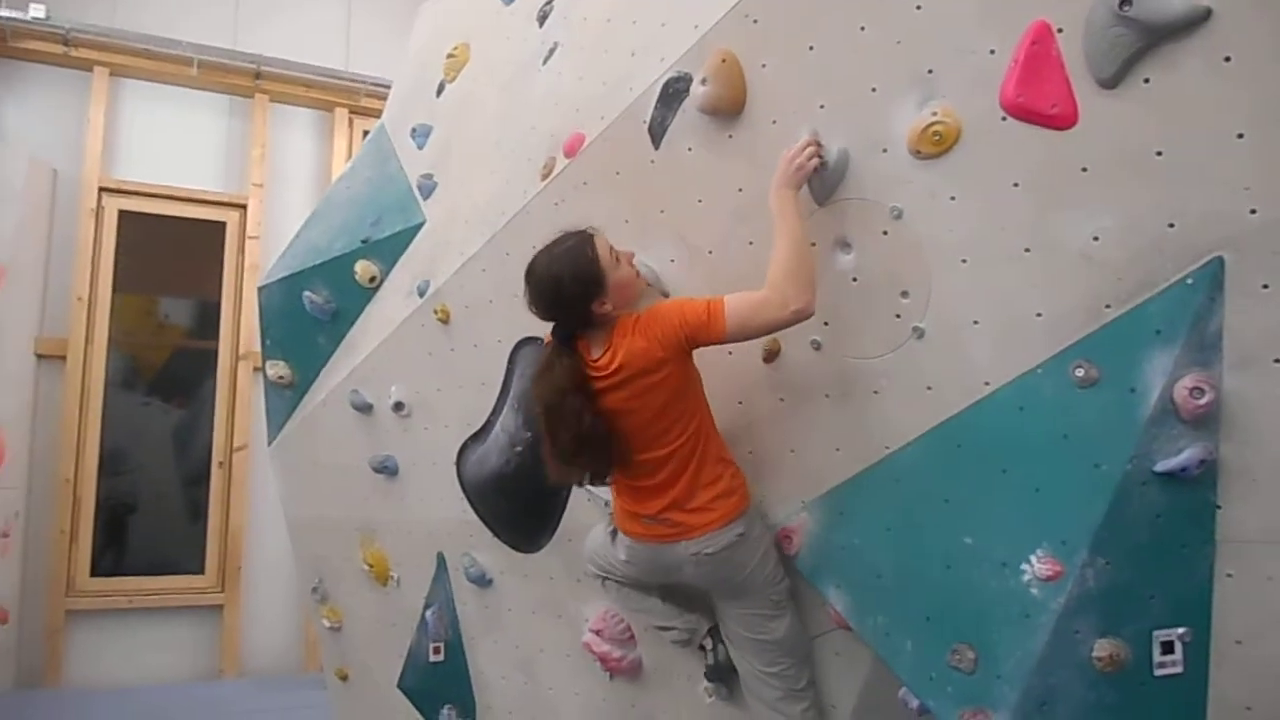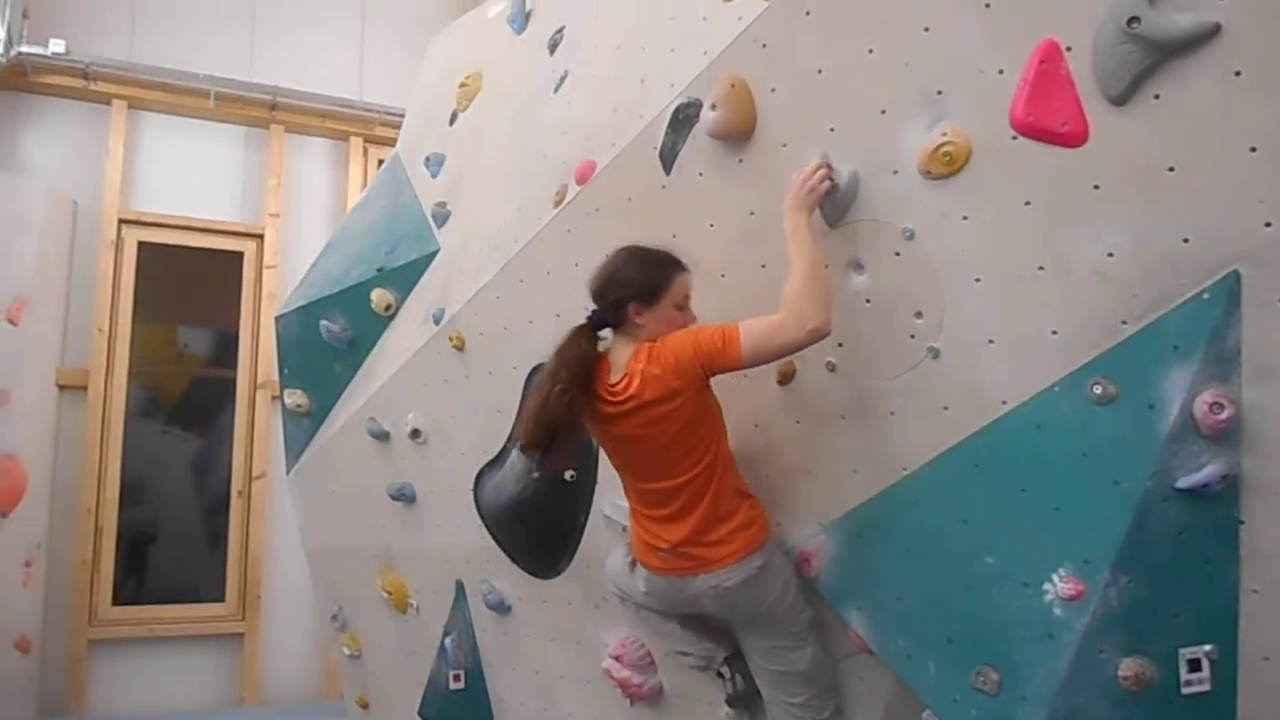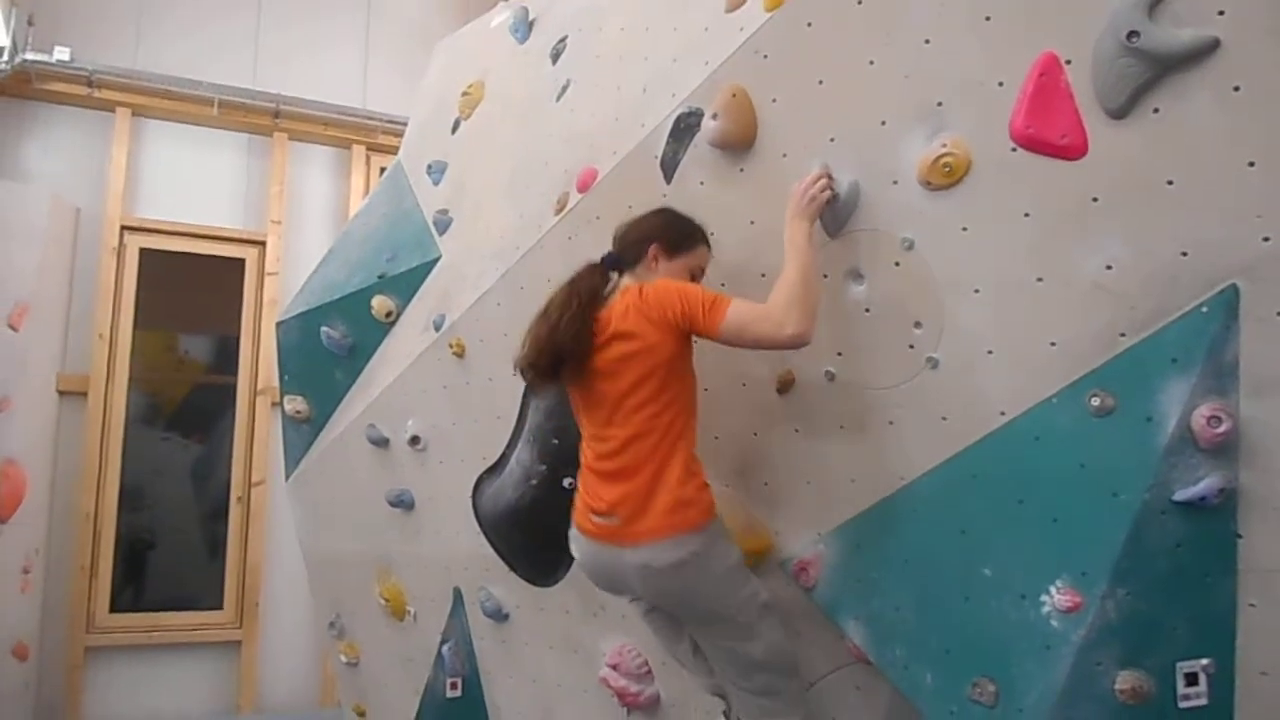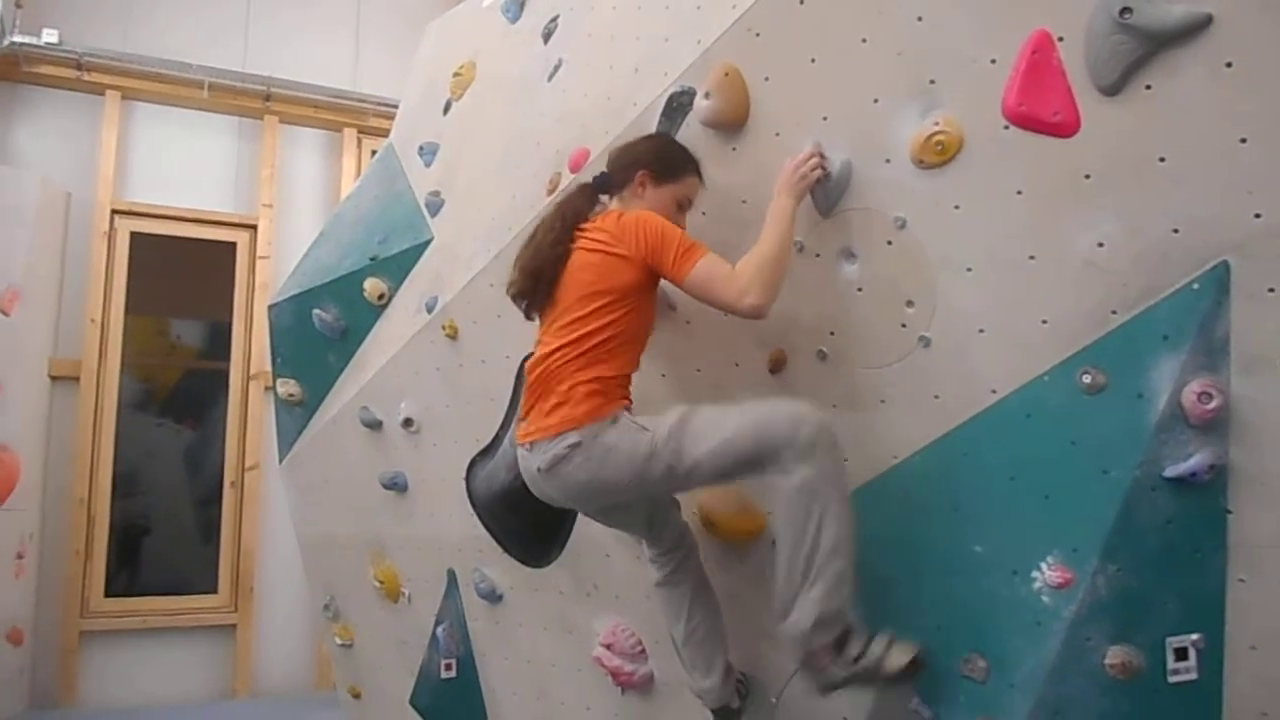
dt=0.5s
person 1, frame 1
left shoulder: (566, 362)
right shoulder: (658, 331)
right elbow: (791, 302)
right wrist: (784, 192)
left hip: (642, 549)
right hip: (723, 539)
left knee: (599, 553)
left ankle: (698, 634)
person 1, frame 2
left shoulder: (583, 382)
right shoulder: (678, 359)
right elbow: (808, 322)
right wrist: (797, 215)
left hip: (661, 580)
right hip: (740, 569)
left knee: (619, 569)
left ankle: (719, 658)
person 1, frame 3
left shoulder: (583, 321)
right shoulder: (664, 299)
right elbow: (790, 326)
right wrist: (798, 223)
left hip: (594, 548)
right hip: (674, 548)
left knee: (653, 592)
person 1, frame 4
left shoulder: (572, 235)
right shoulder: (641, 229)
right elbow: (750, 297)
right wrist: (786, 199)
left hip: (544, 455)
right hip: (585, 444)
left knee: (669, 541)
right knee: (801, 433)
right ankle: (823, 641)
